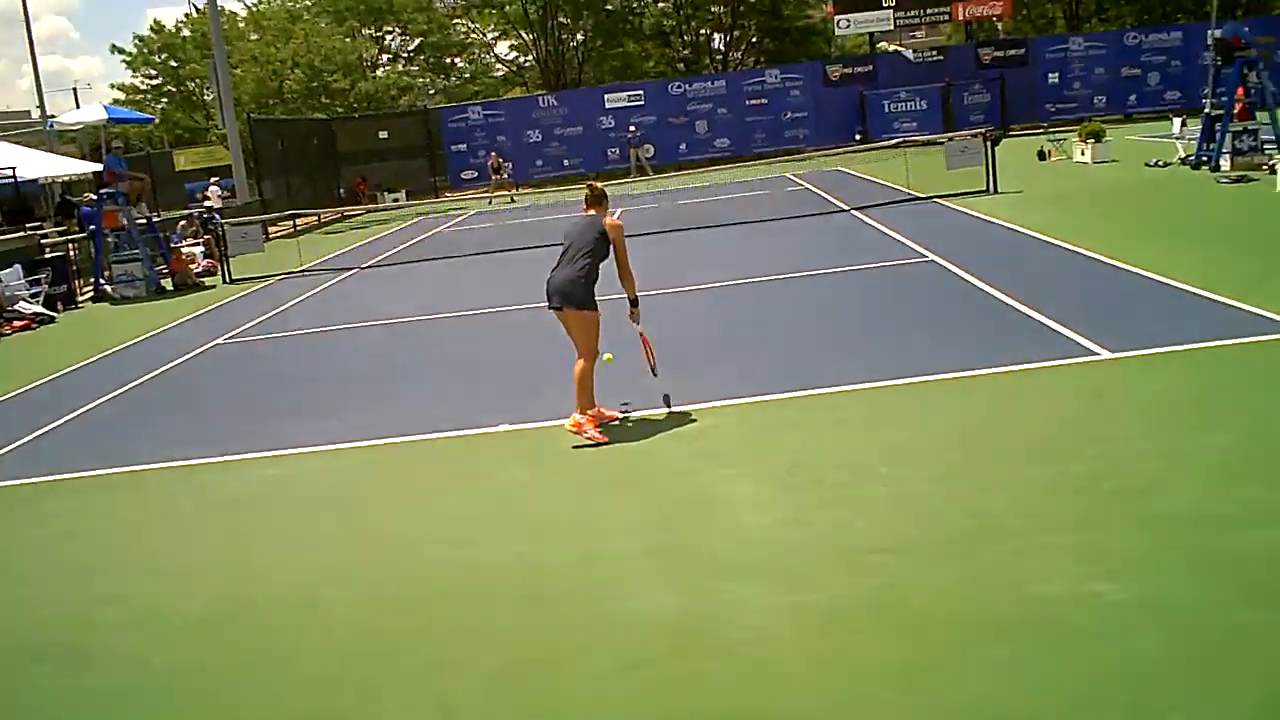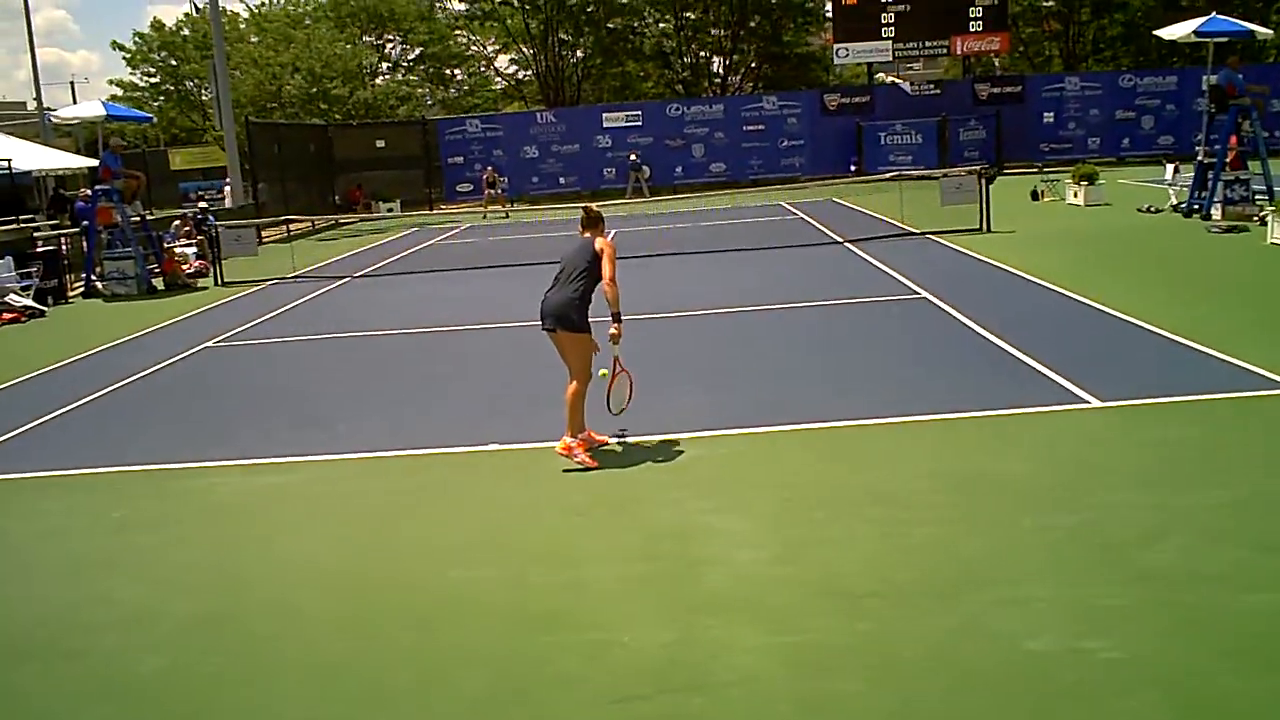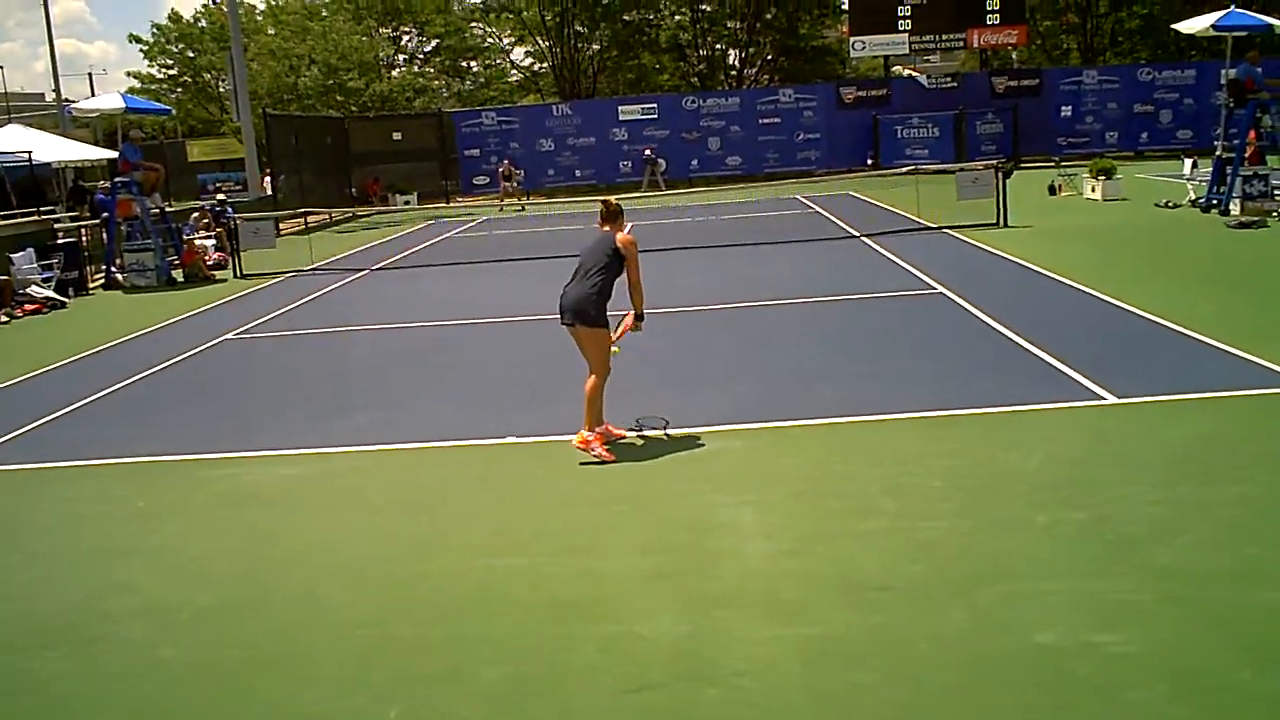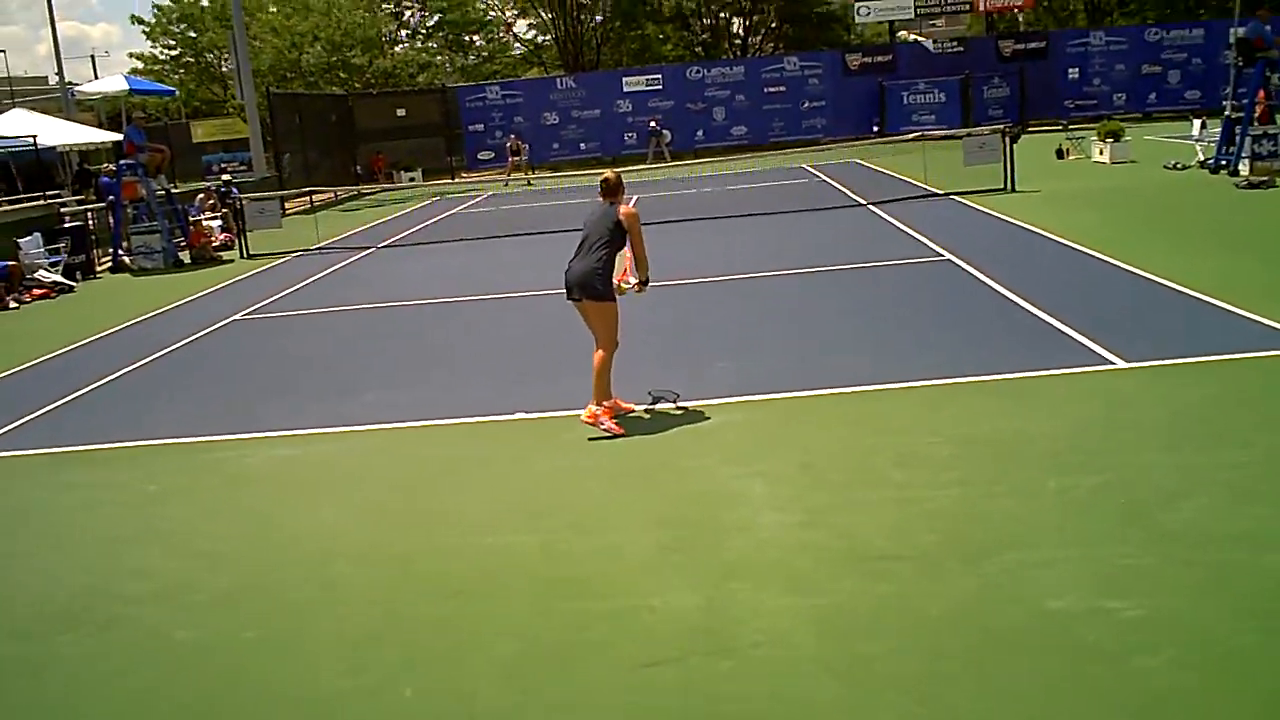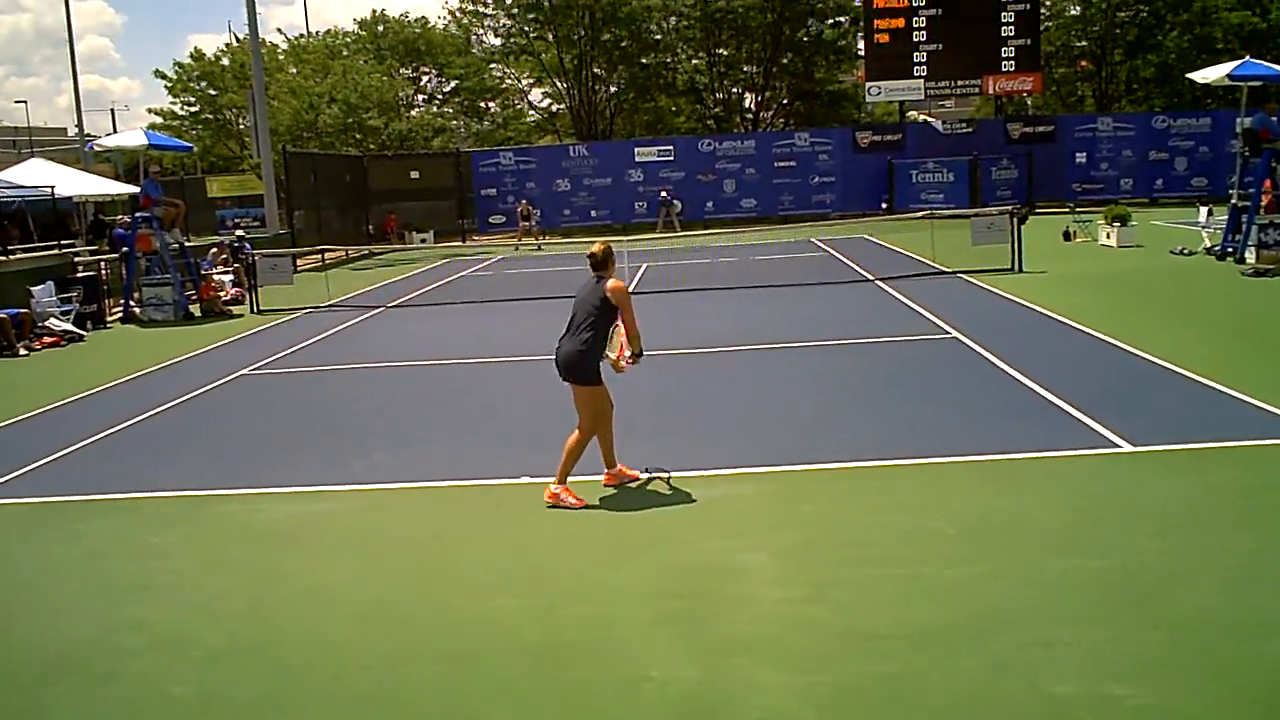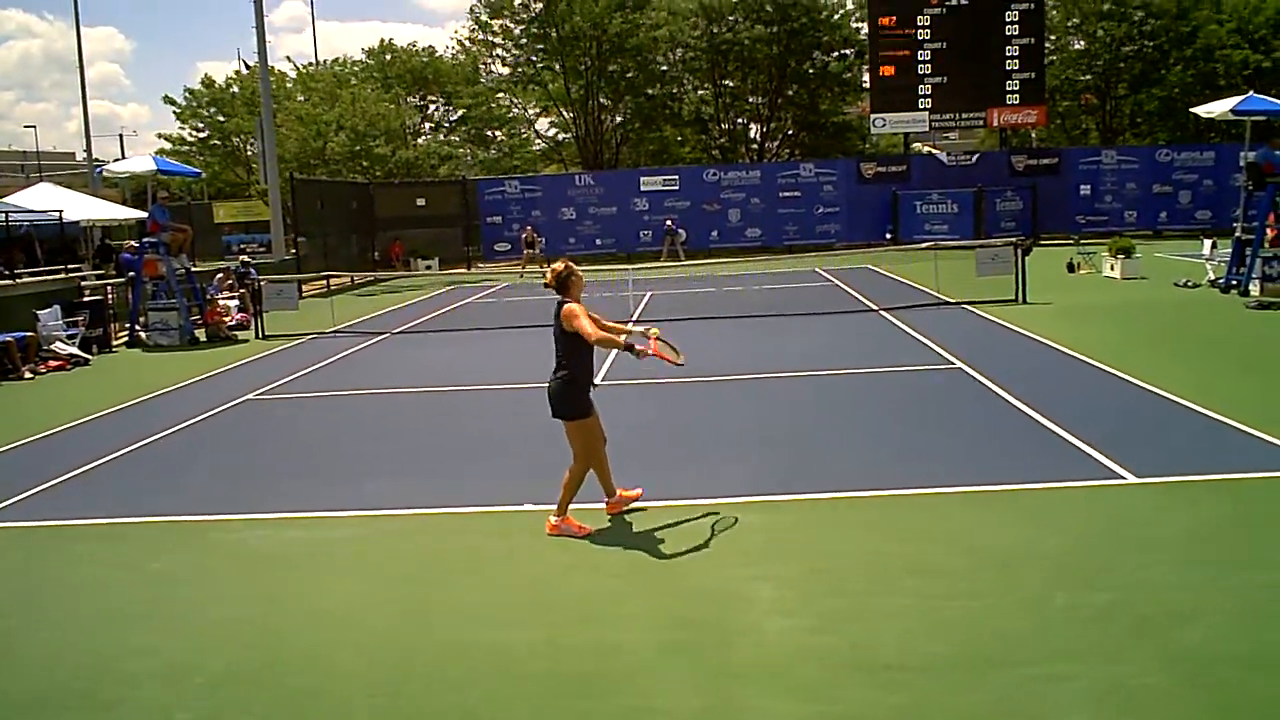
dt=0.7s
person 1, frame 1
left shoulder: (574, 226)
right shoulder: (612, 224)
right elbow: (623, 269)
left wrist: (585, 304)
right wrist: (634, 303)
left hip: (555, 285)
right hip: (576, 286)
left knee: (586, 353)
right knee: (587, 354)
left ankle: (590, 409)
right ankle: (579, 417)
person 1, frame 2
left shoulder: (573, 248)
right shoulder: (604, 244)
right elbow: (608, 281)
left wrist: (587, 337)
right wrist: (616, 319)
left hip: (549, 307)
right hip: (569, 309)
left knee: (580, 376)
right knee: (580, 377)
left ankle: (580, 433)
right ankle: (569, 440)
person 1, frame 3
left shoulder: (593, 242)
right shoulder: (625, 240)
right elbow: (634, 284)
left wrist: (603, 329)
right wrist: (639, 316)
left hip: (568, 301)
right hip: (588, 304)
left knee: (599, 369)
right knee: (599, 371)
left ankle: (599, 426)
right ankle: (587, 434)
person 1, frame 4
left shoulder: (593, 214)
right shoulder: (627, 213)
right elbow: (639, 255)
left wrist: (611, 283)
right wrist: (643, 280)
left hip: (574, 276)
right hip: (593, 279)
left knee: (605, 343)
right knee: (607, 345)
left ankle: (607, 401)
right ankle: (595, 409)
person 1, frame 5
left shoulder: (586, 288)
right shoulder: (617, 287)
right elbow: (631, 330)
left wrist: (608, 357)
right wrist: (636, 352)
left hip: (566, 354)
right hip: (581, 359)
left knee: (605, 410)
right knee: (588, 426)
left ankle: (613, 470)
right ankle: (557, 488)
person 1, frame 6
left shoulder: (569, 308)
right shoulder: (571, 309)
left elbow: (604, 325)
right elbow: (597, 337)
left wrist: (633, 330)
right wrist: (630, 347)
left hip: (571, 389)
right hip: (569, 392)
left knee: (598, 443)
right knee: (583, 458)
left ankle: (613, 497)
right ankle: (558, 518)
